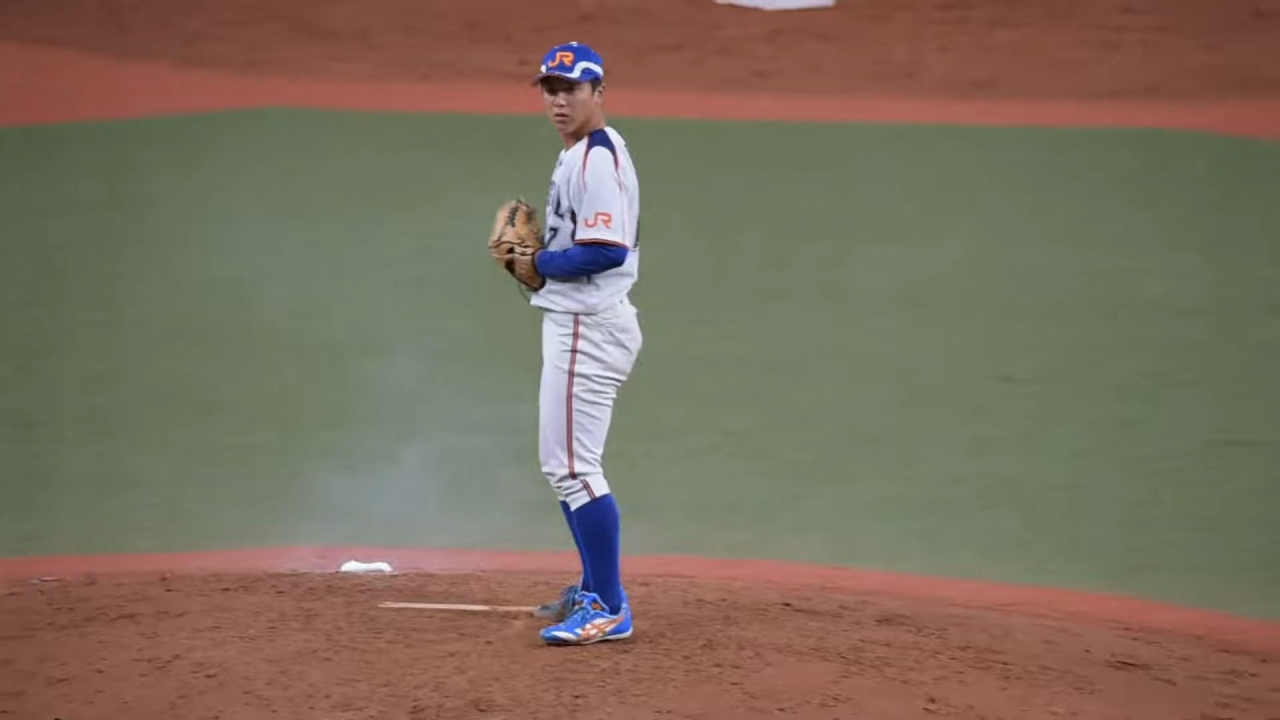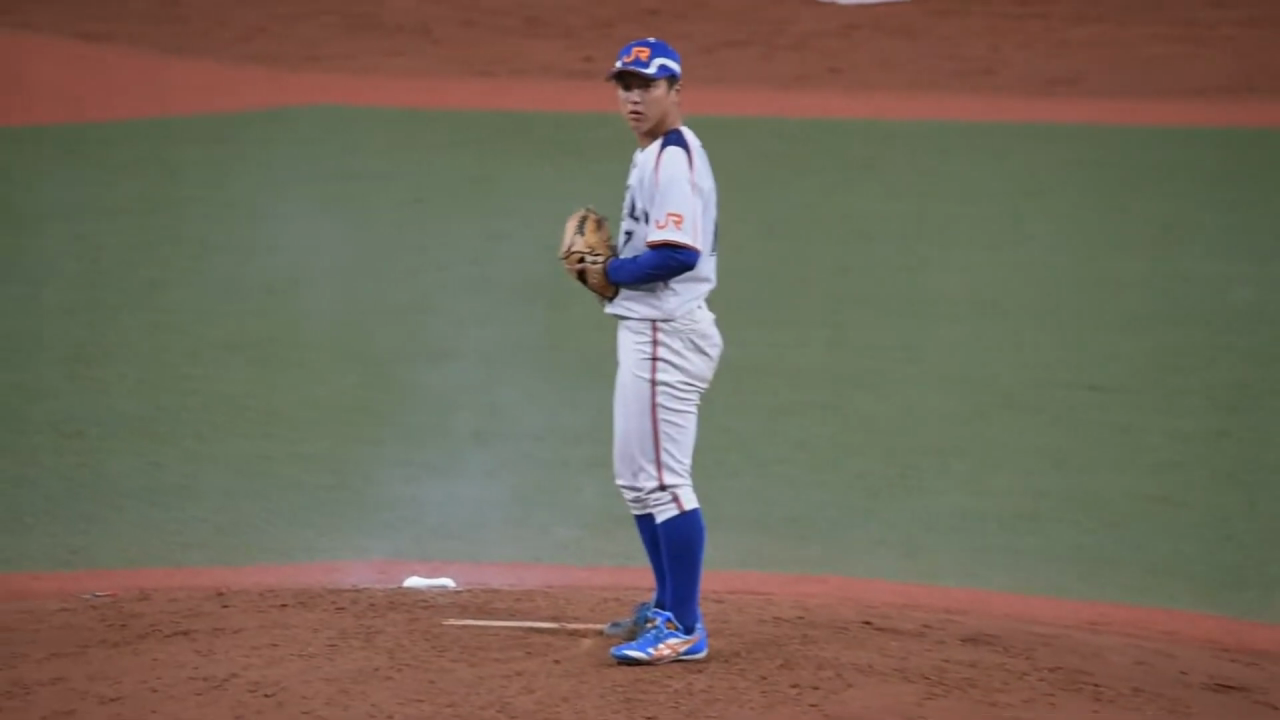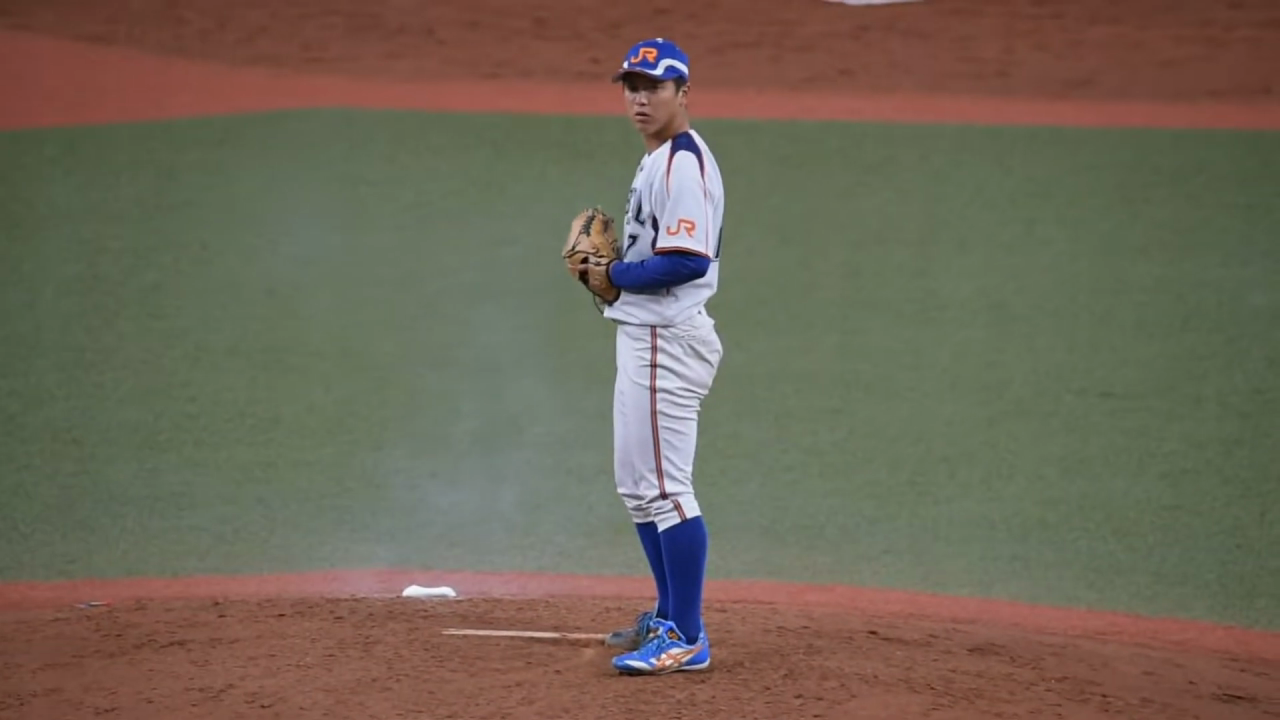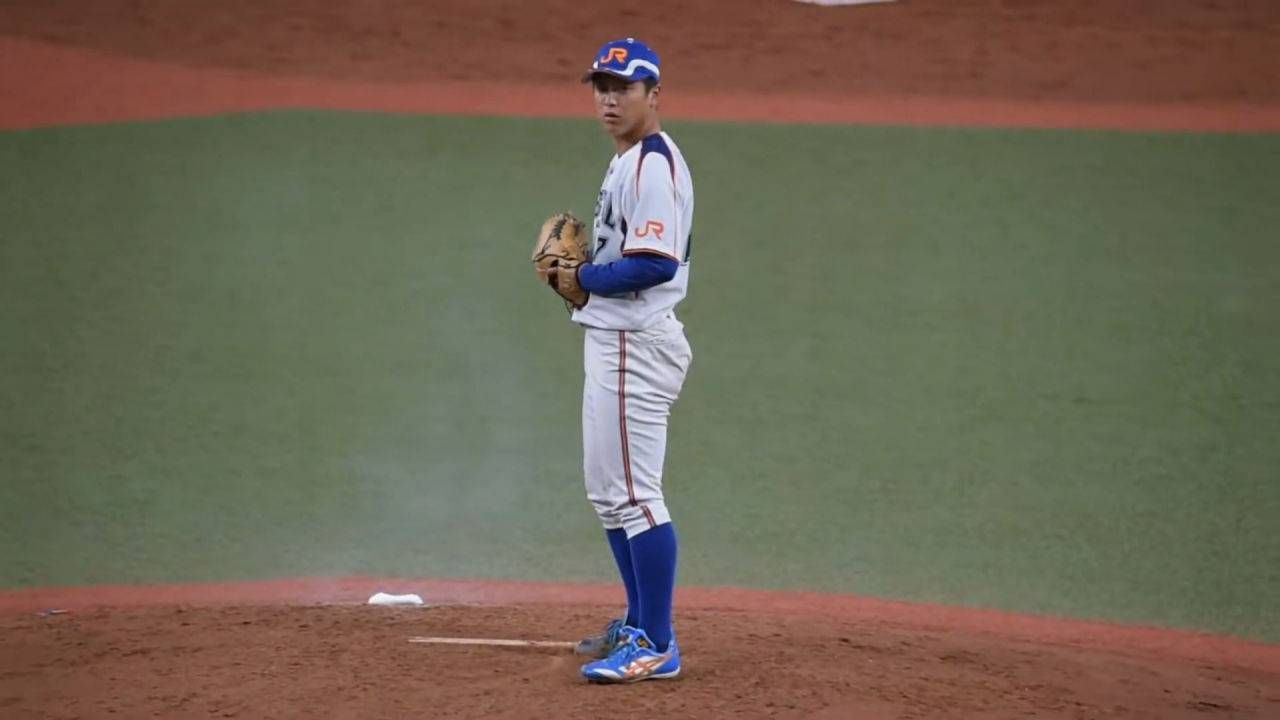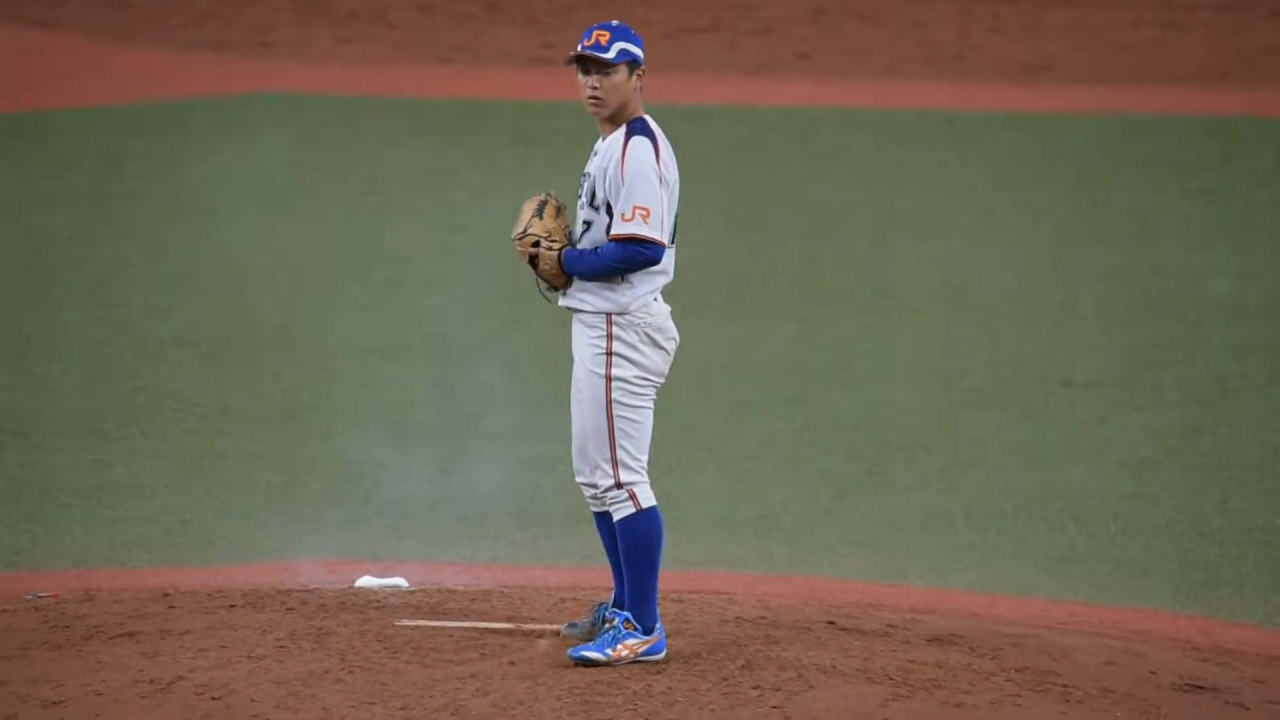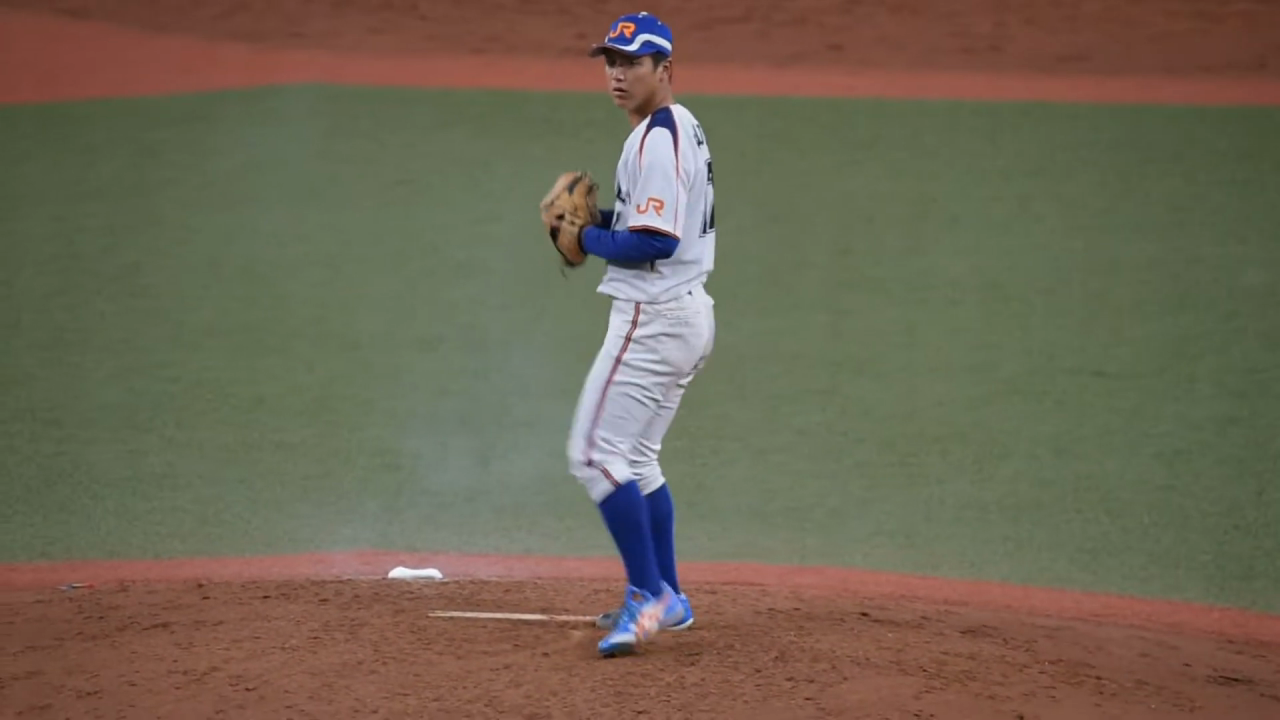
dt=0.4s
person 1, frame 1
left shoulder: (599, 156)
right shoulder: (576, 155)
left elbow: (606, 251)
left wrist: (540, 263)
right wrist: (541, 261)
left hip: (588, 329)
right hip: (575, 324)
left knee: (574, 466)
right knee: (562, 463)
left ankle: (610, 608)
right ankle: (595, 590)
person 1, frame 2
left shoulder: (673, 155)
right shoulder: (652, 155)
left elbow: (677, 254)
left wrist: (610, 271)
right wrist: (614, 267)
left hip: (664, 336)
right hip: (649, 332)
left knee: (662, 481)
right knee: (636, 479)
left ankle: (684, 627)
right ankle: (667, 607)
person 1, frame 3
left shoulder: (683, 160)
right shoulder: (657, 160)
left elbow: (688, 261)
left wrist: (613, 274)
right wrist: (613, 270)
left hip: (666, 342)
right hip: (644, 338)
left knee: (665, 489)
right knee: (639, 487)
left ankle: (687, 637)
right ankle: (669, 616)
person 1, frame 4
left shoulder: (654, 162)
right shoulder: (628, 161)
left elbow: (656, 264)
left wrist: (584, 277)
right wrist: (583, 271)
left hip: (633, 347)
right hip: (615, 342)
left knee: (634, 494)
right knee: (610, 493)
left ankle: (658, 646)
right ankle: (639, 624)
person 1, frame 5
left shoulder: (638, 146)
right shoulder: (613, 144)
left elbow: (643, 249)
left wrist: (566, 261)
right wrist: (567, 253)
left hip: (622, 330)
right hip: (603, 328)
left knee: (621, 479)
right knee: (596, 476)
left ankle: (643, 628)
right ankle: (626, 606)
person 1, frame 6
left shoulder: (661, 138)
right shoulder: (676, 131)
left elbow: (650, 245)
left wrist: (584, 238)
right wrist: (600, 218)
left hip: (656, 321)
right hip: (679, 316)
left knee: (600, 457)
right knee: (629, 460)
left ankle: (659, 597)
right ankle: (652, 588)
